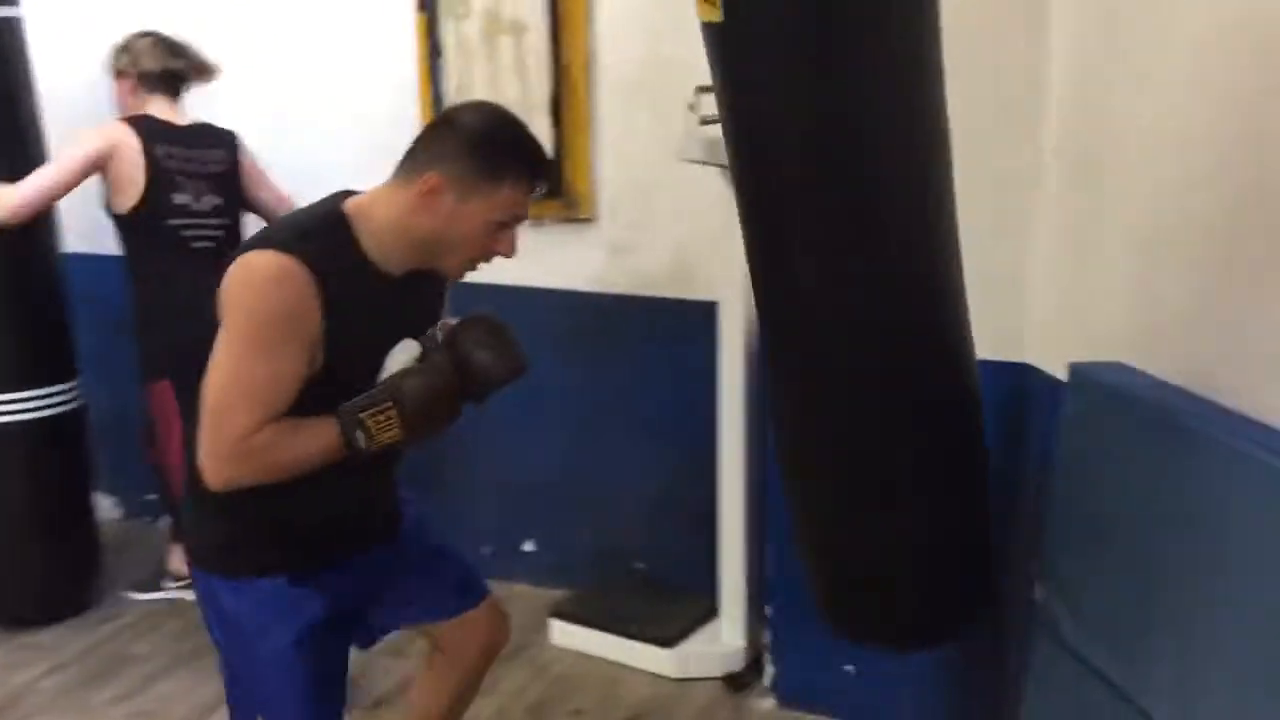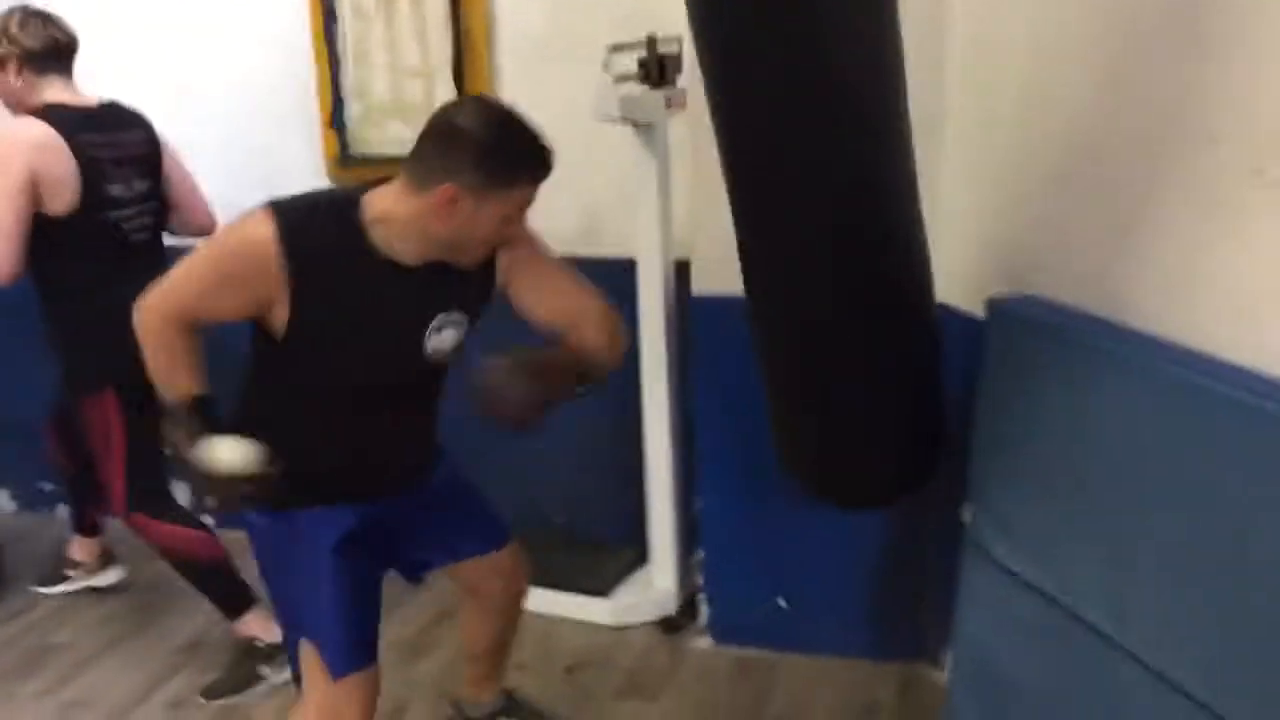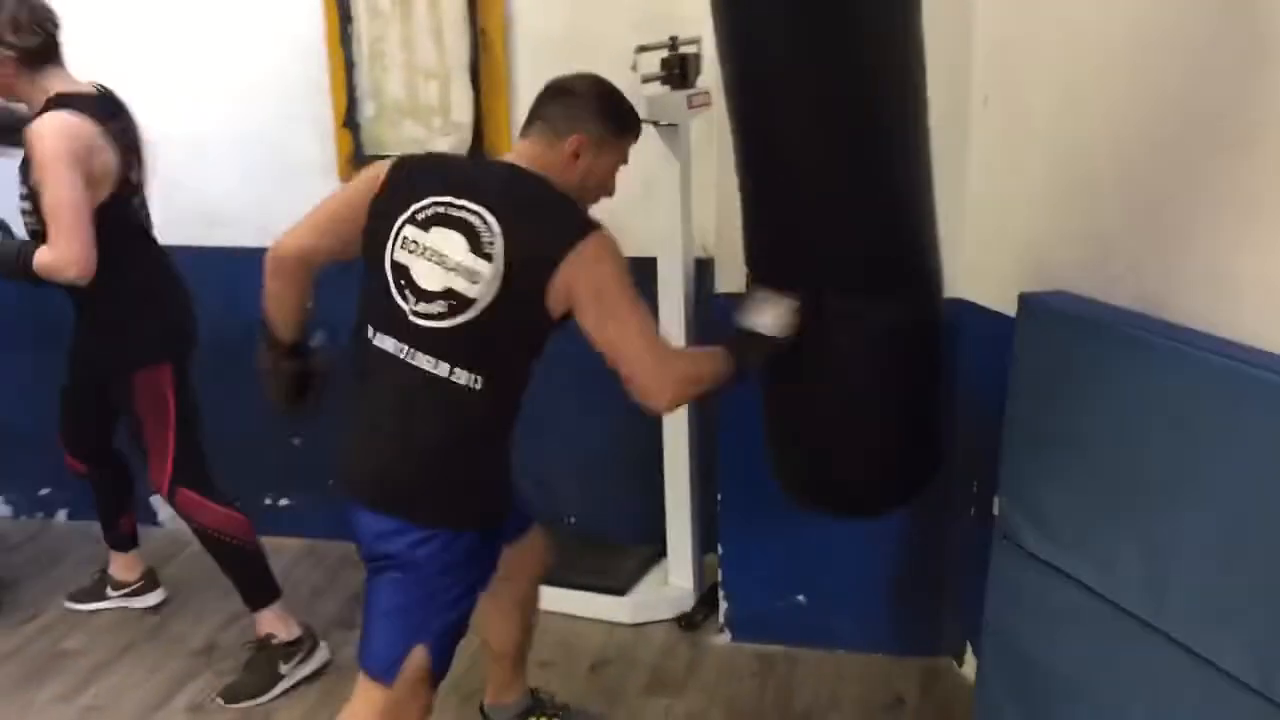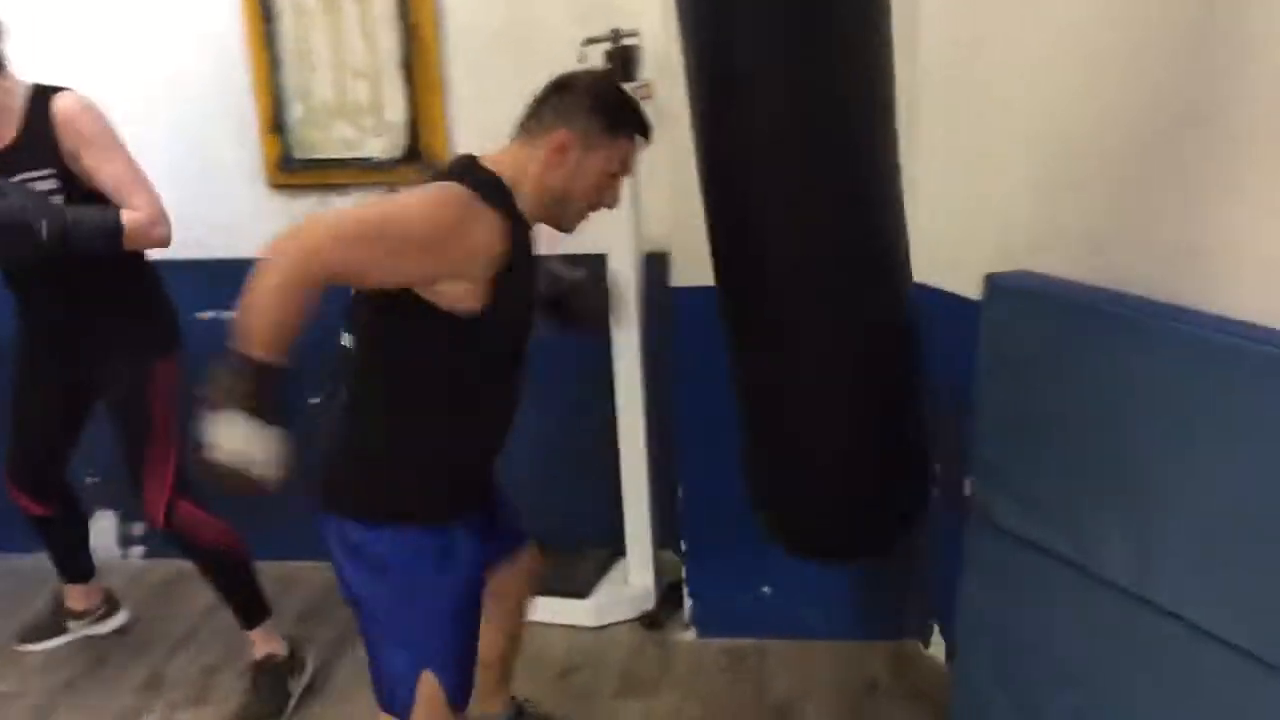
dt=0.3s
person 1, frame 1
left shoulder: (114, 138)
right shoulder: (226, 145)
right elbow: (289, 220)
left hip: (178, 341)
right knee: (173, 447)
right ankle: (186, 563)
person 1, frame 2
right shoulder: (133, 126)
right elbow: (199, 222)
left hip: (103, 346)
left knee: (141, 499)
right knee: (71, 428)
left ankle: (265, 635)
right ankle: (87, 555)
person 1, frame 3
right shoulder: (96, 107)
left elbow: (74, 264)
left hip: (142, 326)
right hip: (111, 322)
left knee: (179, 482)
right knee: (81, 436)
left ankle: (285, 634)
right ankle: (129, 574)
person 1, frame 4
left shoulder: (64, 115)
left elbow: (152, 225)
left hip: (127, 332)
left knee: (165, 500)
left ankle: (273, 649)
right ankle: (85, 600)
person 2, frame 1
left shoulder: (422, 257)
right shoulder: (281, 276)
right elbow: (226, 459)
left wrist: (466, 365)
right wrist: (384, 419)
left hip: (372, 519)
right hip: (259, 561)
left knee: (479, 628)
person 2, frame 2
left shoulder: (490, 245)
right shoulder: (282, 242)
left elbow: (602, 335)
right elbow: (158, 314)
left wrist: (550, 373)
right wrist: (199, 427)
left hip: (408, 467)
right hip: (303, 491)
left knee: (502, 576)
person 2, frame 3
left shoulder: (399, 176)
right shoulder: (577, 245)
left elbow: (287, 259)
right elbow: (661, 385)
left wrist: (284, 352)
right wrist: (751, 343)
left hip: (382, 451)
right hip: (436, 492)
left knee: (523, 557)
person 2, frame 4
left shoulder: (500, 211)
right shoulder: (470, 216)
right elbow: (288, 260)
left wrist: (551, 291)
right wrist: (244, 396)
left hip: (447, 485)
right hip: (403, 507)
left knee: (512, 571)
